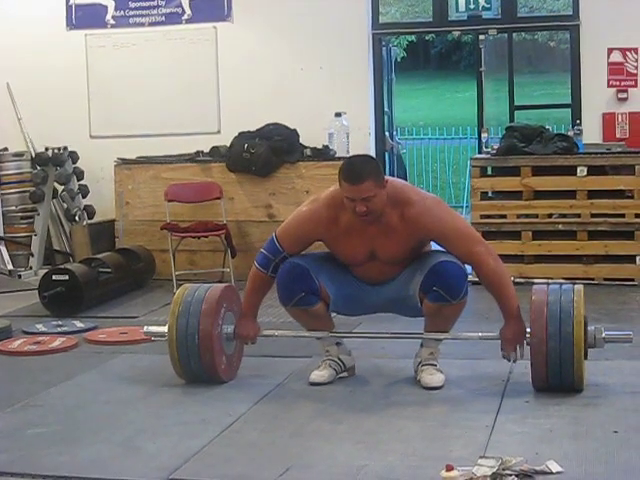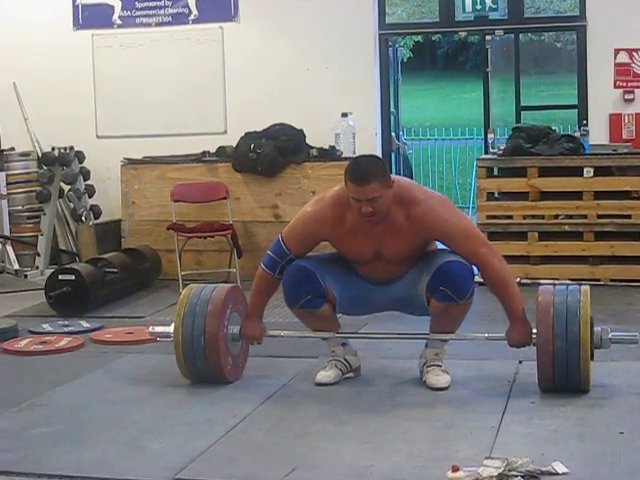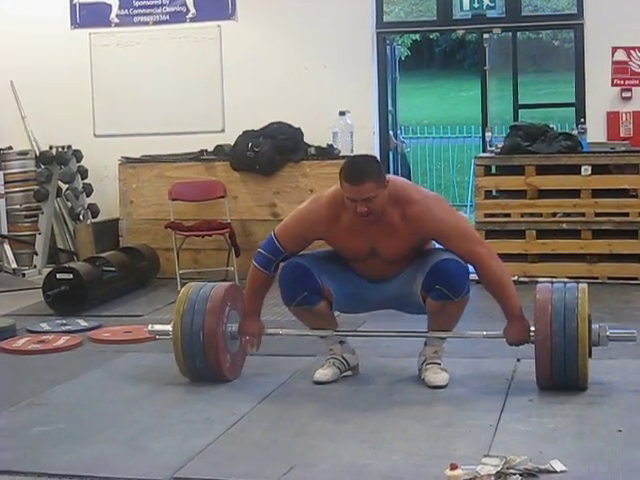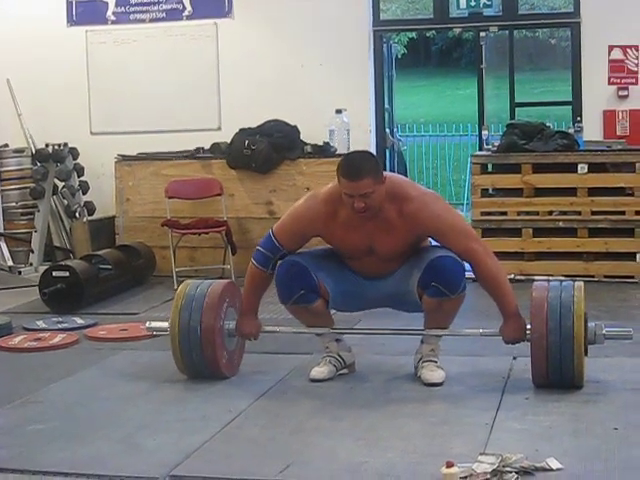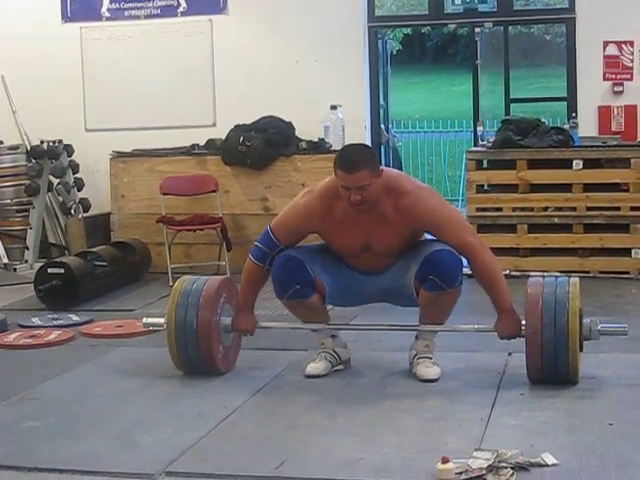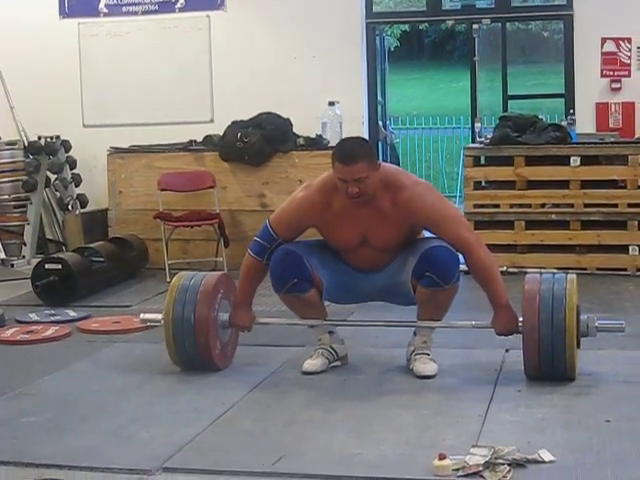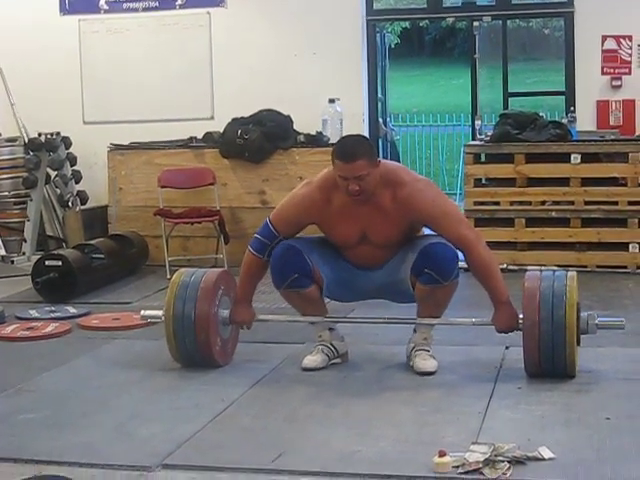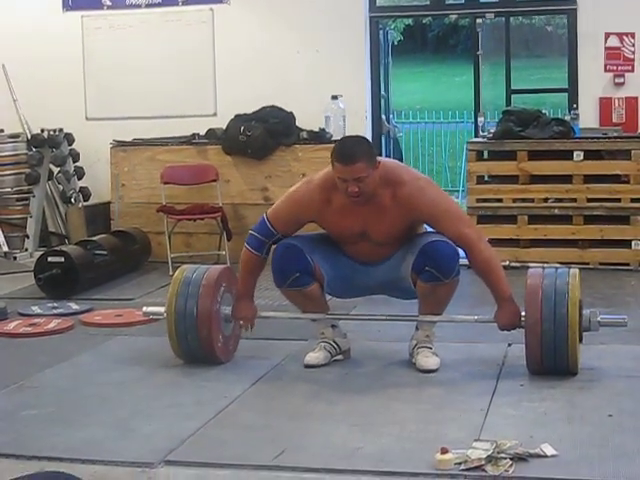
dt=0.3s
person 1, frame 1
left shoulder: (419, 208)
right shoulder: (320, 212)
left elbow: (483, 256)
right elbow: (269, 257)
left wrist: (513, 319)
right wrist: (247, 316)
left hip: (408, 285)
right hip: (352, 286)
left knee: (451, 274)
right knee: (291, 277)
left ankle: (428, 356)
right ankle: (336, 354)
person 1, frame 2
left shoulder: (425, 208)
right shoulder: (325, 211)
left elbow: (487, 257)
right elbow: (276, 258)
left wrist: (518, 320)
right wrist: (253, 317)
left hip: (414, 282)
right hip: (356, 283)
left knee: (457, 274)
right knee: (297, 280)
left ankle: (433, 355)
right ankle: (341, 354)
person 1, frame 3
left shoulder: (420, 207)
right shoulder: (321, 210)
left elbow: (483, 256)
right elbow: (269, 253)
left wrist: (515, 318)
right wrist: (250, 315)
left hip: (411, 280)
right hip: (354, 281)
left knee: (452, 272)
right knee: (293, 277)
left ankle: (432, 354)
right ankle: (340, 352)
person 1, frame 4
left shoulder: (417, 204)
right shoulder: (317, 208)
left elbow: (478, 254)
right elbow: (266, 253)
left wrist: (511, 316)
right wrist: (248, 313)
left hip: (407, 279)
right hip: (349, 280)
left knee: (448, 268)
right knee: (289, 275)
left ankle: (428, 352)
right ankle: (336, 350)
person 1, frame 5
left shoulder: (414, 198)
right shoulder: (314, 203)
left elbow: (474, 248)
right elbow: (264, 249)
left wrist: (506, 312)
right wrist: (244, 309)
left hip: (403, 274)
right hip: (346, 274)
left knee: (446, 262)
right knee: (286, 269)
left ankle: (423, 348)
right ankle: (331, 346)
person 1, frame 6
left shoulder: (411, 194)
right shoulder: (313, 198)
left elbow: (471, 245)
right elbow: (263, 245)
left wrist: (502, 308)
right wrist: (242, 305)
left hip: (401, 274)
right hip: (344, 275)
left knee: (443, 259)
right knee: (285, 264)
left ankle: (421, 344)
right ankle: (328, 342)
person 1, frame 7
left shoulder: (411, 190)
right shoulder: (313, 194)
left elbow: (471, 242)
right elbow: (264, 241)
left wrist: (502, 305)
right wrist: (242, 301)
left hip: (400, 272)
right hip: (344, 272)
left knee: (442, 256)
right knee: (285, 259)
left ankle: (421, 342)
right ankle: (329, 339)
person 1, frame 8
left shoulder: (411, 189)
right shoulder: (312, 193)
left elbow: (472, 239)
right elbow: (260, 236)
left wrist: (505, 302)
right wrist: (244, 298)
left hip: (402, 265)
right hip: (346, 267)
left knee: (442, 253)
right knee: (286, 257)
left ankle: (423, 339)
right ankle: (331, 336)
